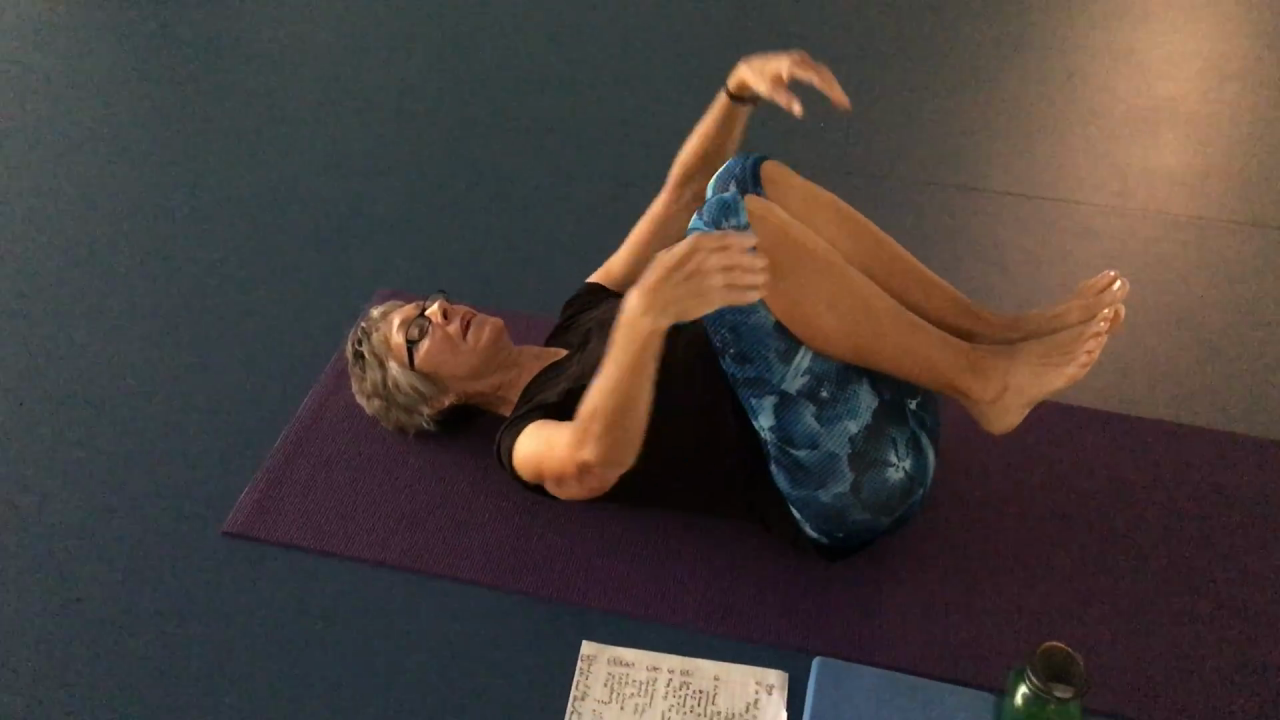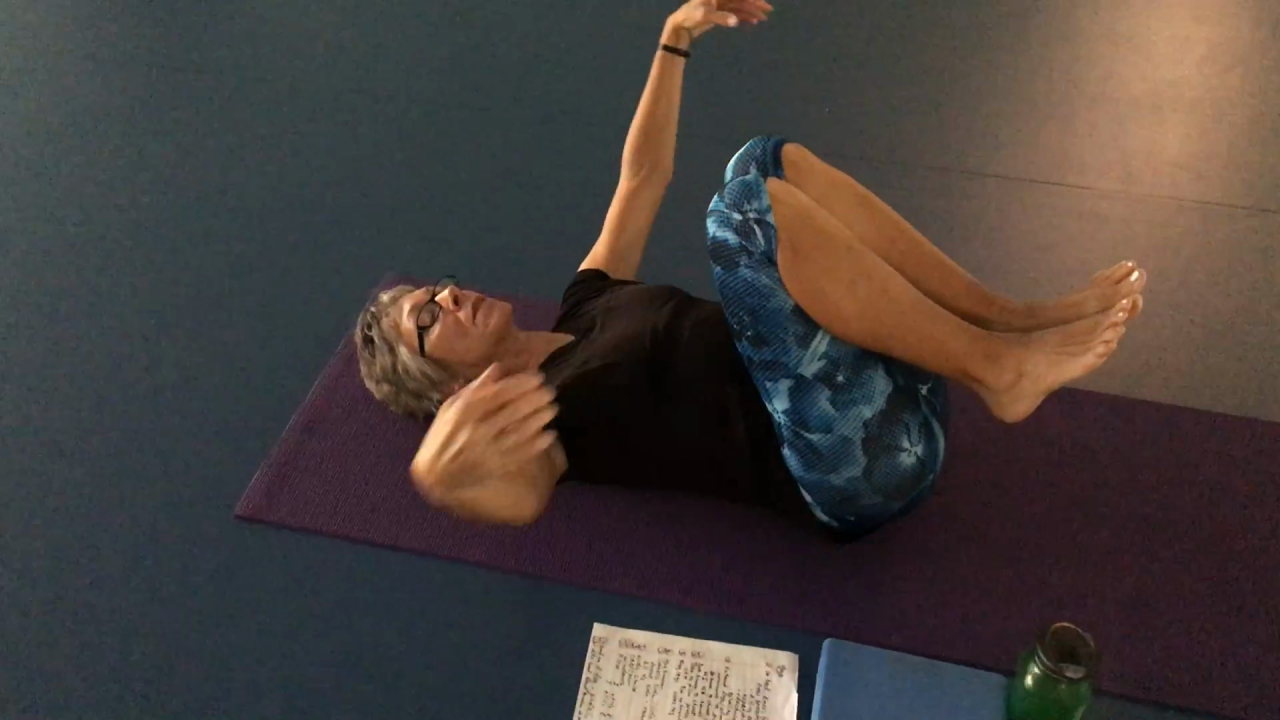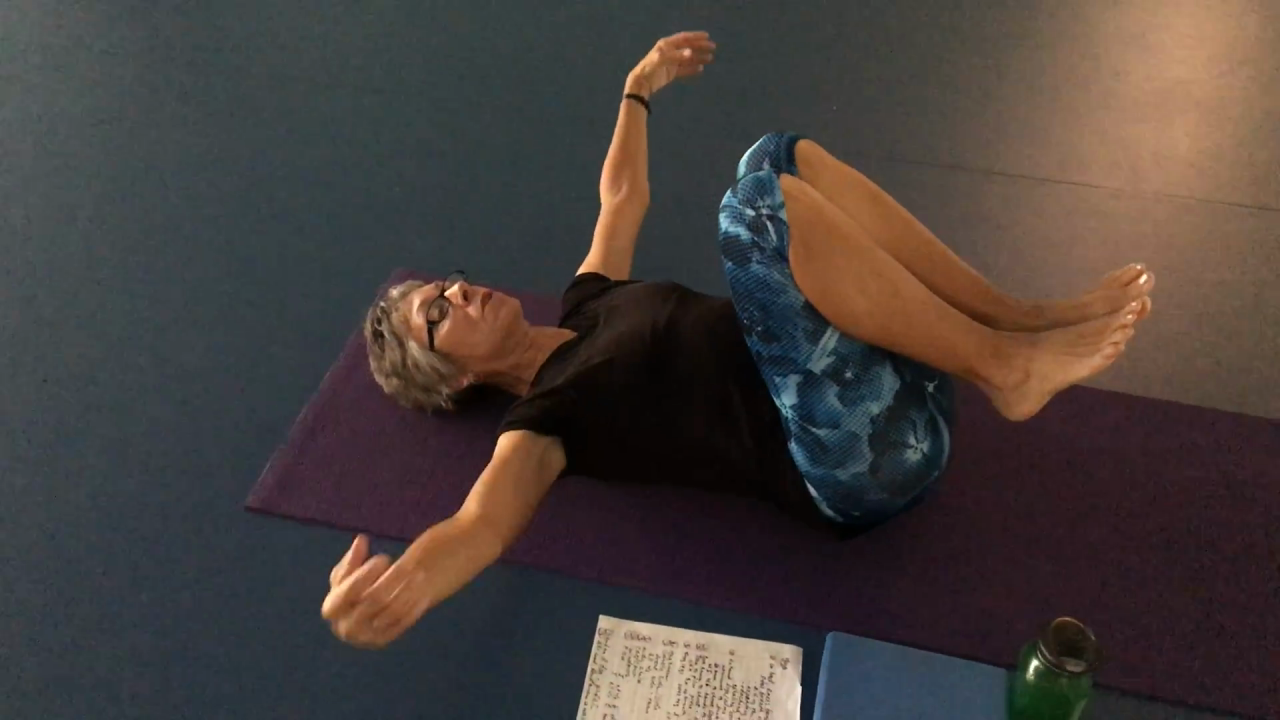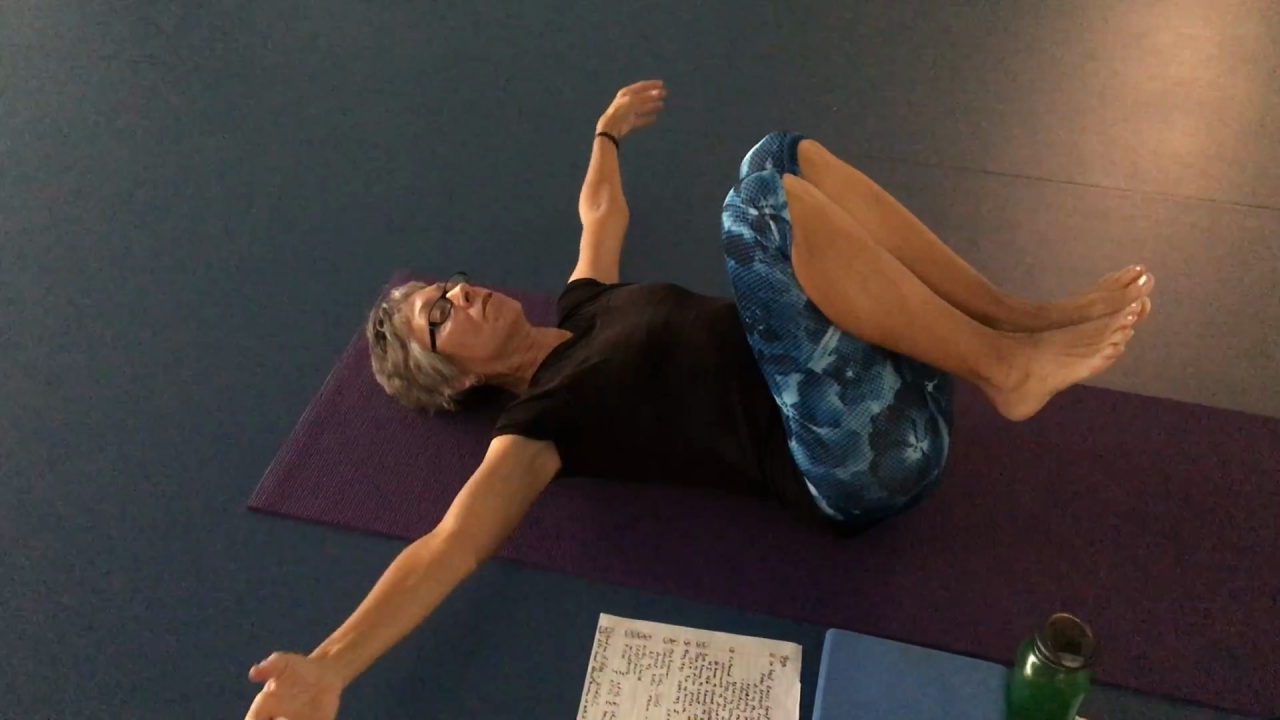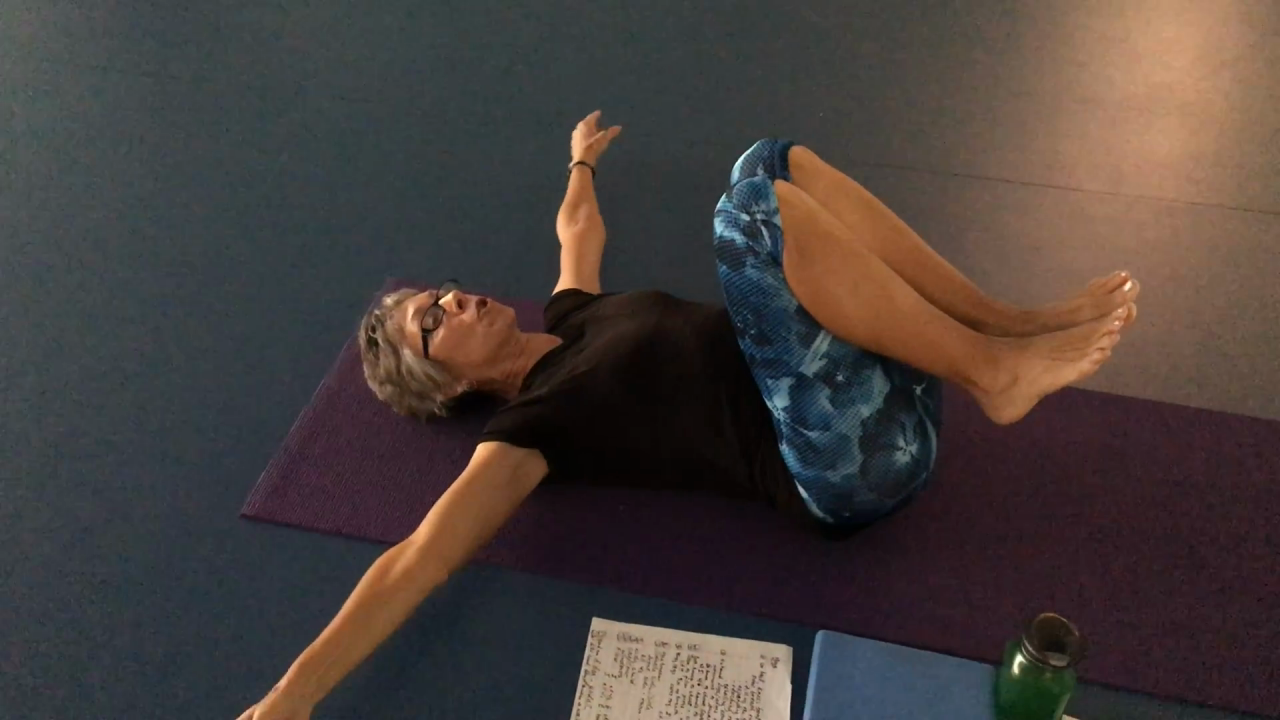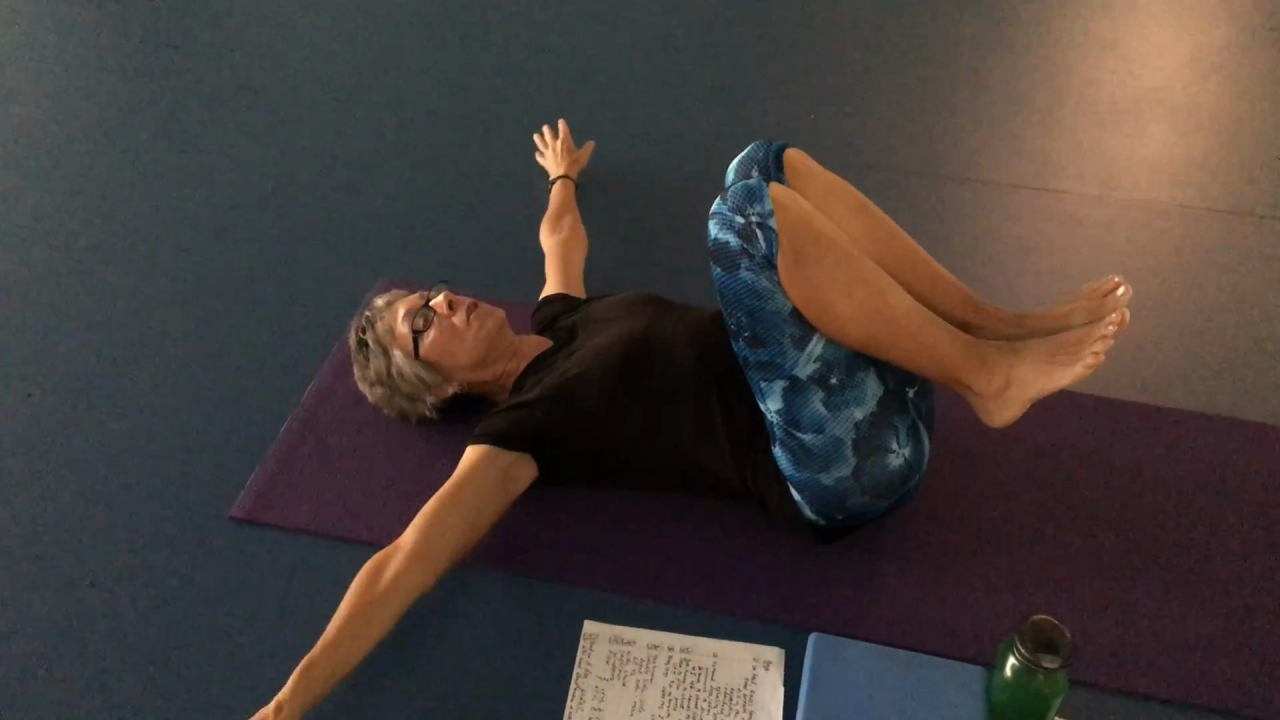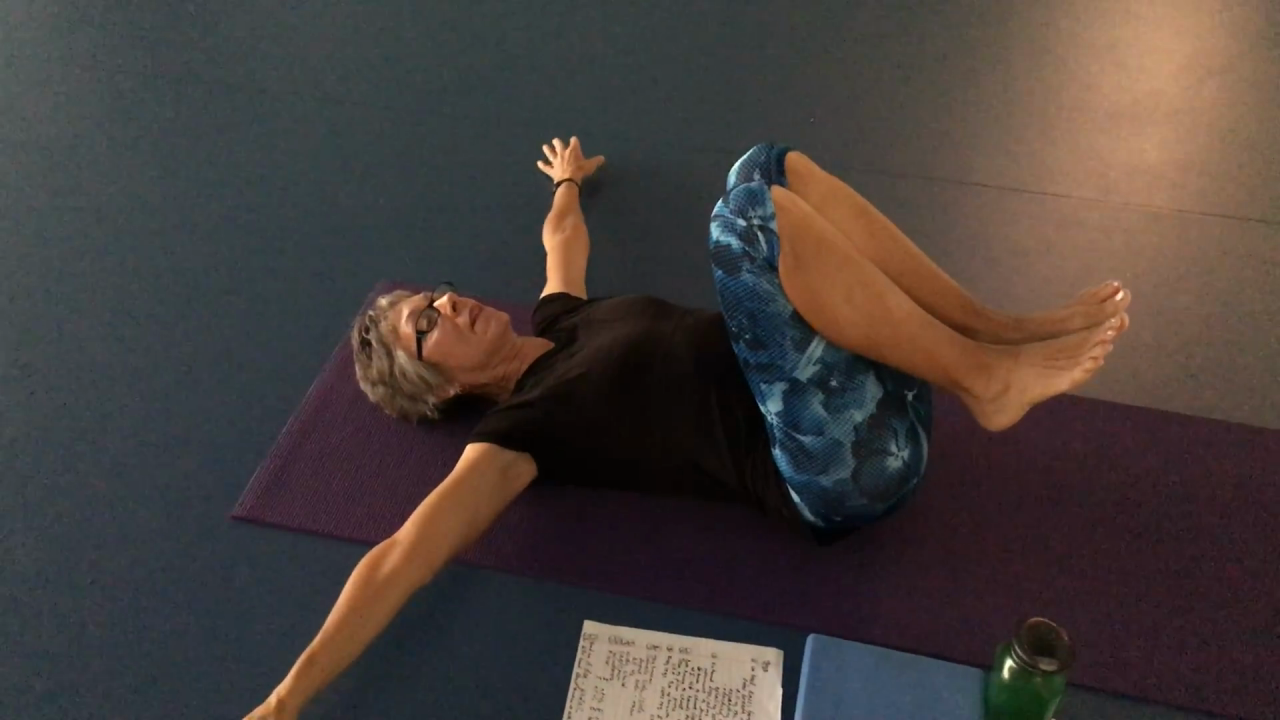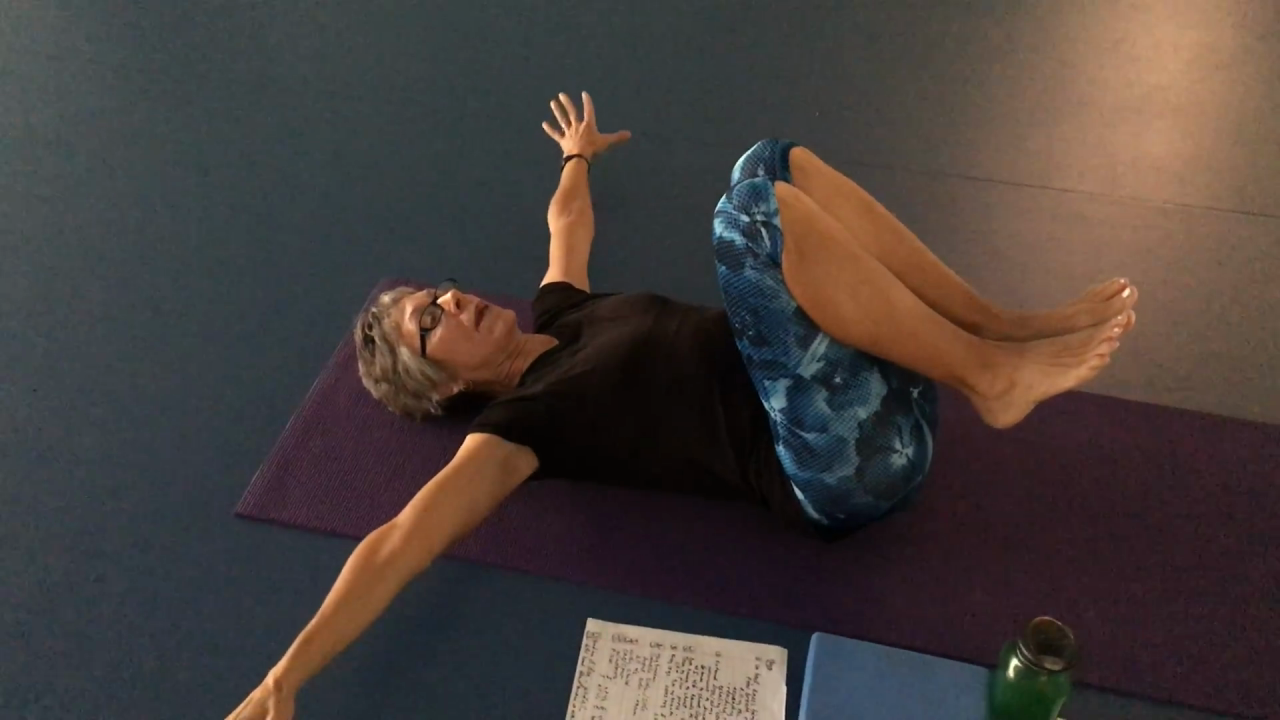
dt=0.4s
person 1, frame 1
left shoulder: (582, 319)
right shoulder: (530, 442)
left elbow: (683, 190)
right elbow: (598, 458)
left wrist: (742, 84)
right wrist: (644, 313)
left hip: (882, 416)
right hip: (848, 485)
left knee: (743, 185)
right knee: (732, 224)
left ankle: (996, 334)
right ankle: (984, 381)
person 1, frame 2
left shoulder: (586, 305)
right shoulder: (536, 414)
left elbow: (644, 174)
right elbow: (512, 498)
right wrist: (448, 466)
left hip: (893, 401)
right hip: (859, 467)
left knee: (768, 166)
right knee: (751, 211)
left ankle: (1012, 320)
right ankle: (997, 369)
person 1, frame 3
left shoulder: (586, 304)
right shoulder: (538, 421)
left elbow: (623, 195)
right elbow: (479, 525)
left wrist: (639, 87)
right wrist: (379, 594)
left hip: (893, 397)
right hip: (858, 461)
left knee: (779, 162)
right knee: (763, 207)
left ankle: (1018, 321)
right ankle: (1004, 368)
person 1, frame 4
left shoulder: (582, 309)
right shoulder: (538, 422)
left elbow: (602, 212)
right elbow: (449, 545)
left wrist: (610, 129)
left hip: (889, 396)
right hip: (856, 458)
left knee: (783, 161)
right knee: (766, 208)
left ankle: (1020, 319)
right ankle: (1003, 368)
person 1, frame 5
left shoulder: (570, 316)
right shoulder: (527, 428)
left elbow: (580, 229)
right elbow: (417, 559)
left wrist: (581, 159)
left hip: (878, 400)
right hip: (846, 463)
left knee: (771, 168)
right knee: (757, 216)
left ankle: (1009, 323)
right ankle: (995, 371)
person 1, frame 6
left shoulder: (559, 319)
right shoulder: (517, 433)
left elbow: (561, 236)
right elbow: (402, 566)
left hip: (874, 401)
right hip: (839, 464)
left knee: (765, 169)
right knee: (751, 215)
left ankle: (1002, 327)
right ankle: (989, 376)
person 1, frame 7
left shoulder: (558, 320)
right shoulder: (517, 431)
left elbow: (564, 235)
right elbow: (401, 559)
left wrist: (569, 180)
left hip: (872, 403)
right hip: (840, 467)
left knee: (770, 171)
right knee: (752, 216)
left ankle: (1003, 330)
right ankle: (989, 377)
person 1, frame 8
left shoulder: (559, 317)
right shoulder: (520, 424)
left elbow: (567, 220)
right elbow: (400, 544)
left hip: (877, 405)
right hip: (843, 464)
left knee: (773, 166)
right knee: (757, 213)
left ankle: (1007, 329)
right ankle: (992, 377)
